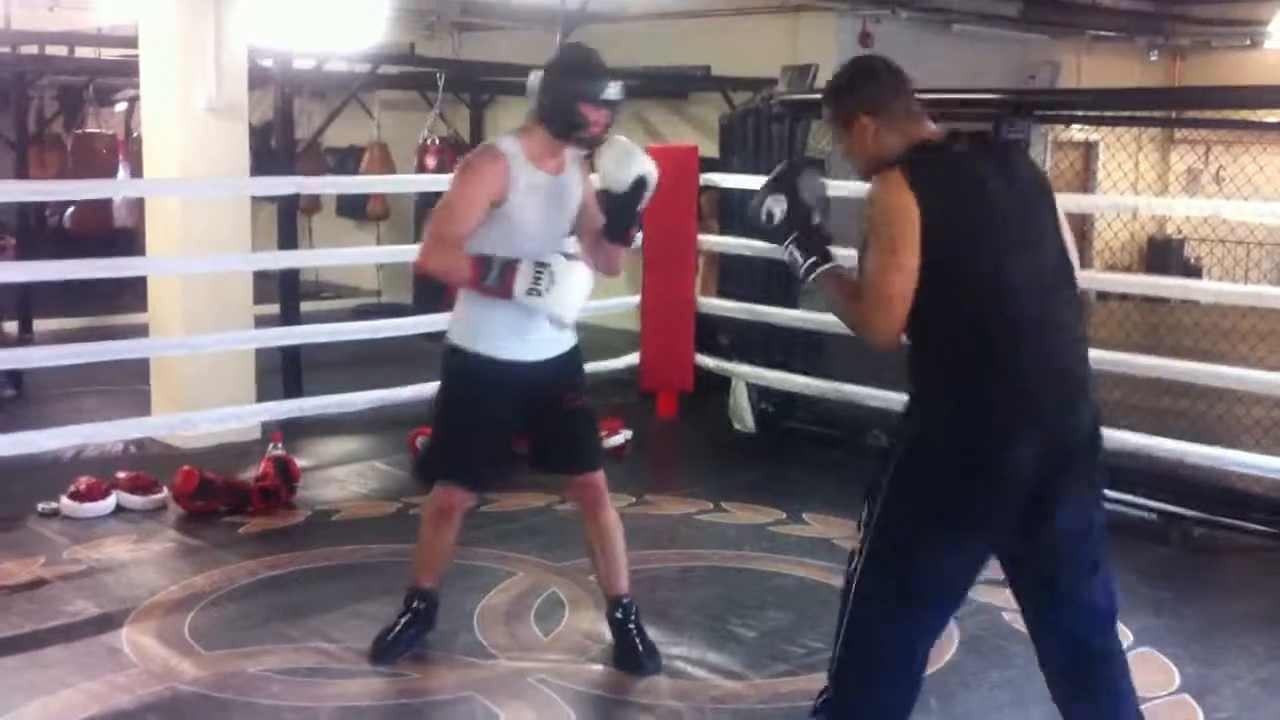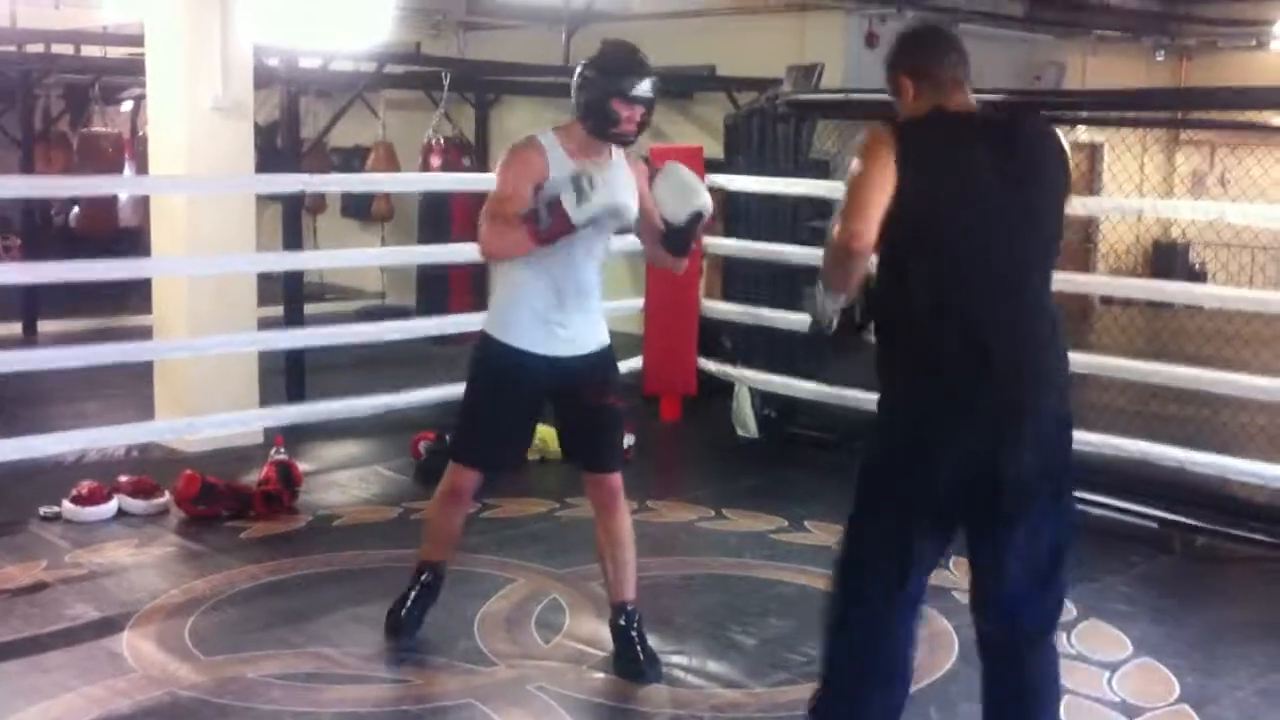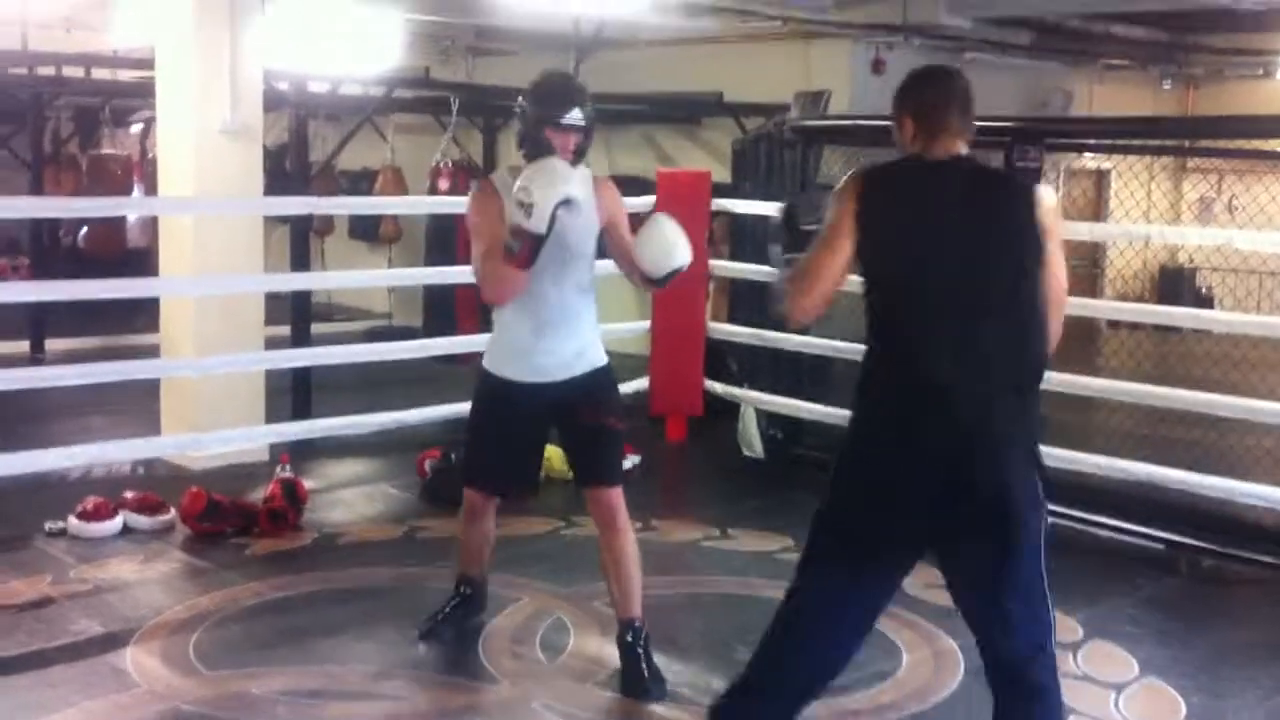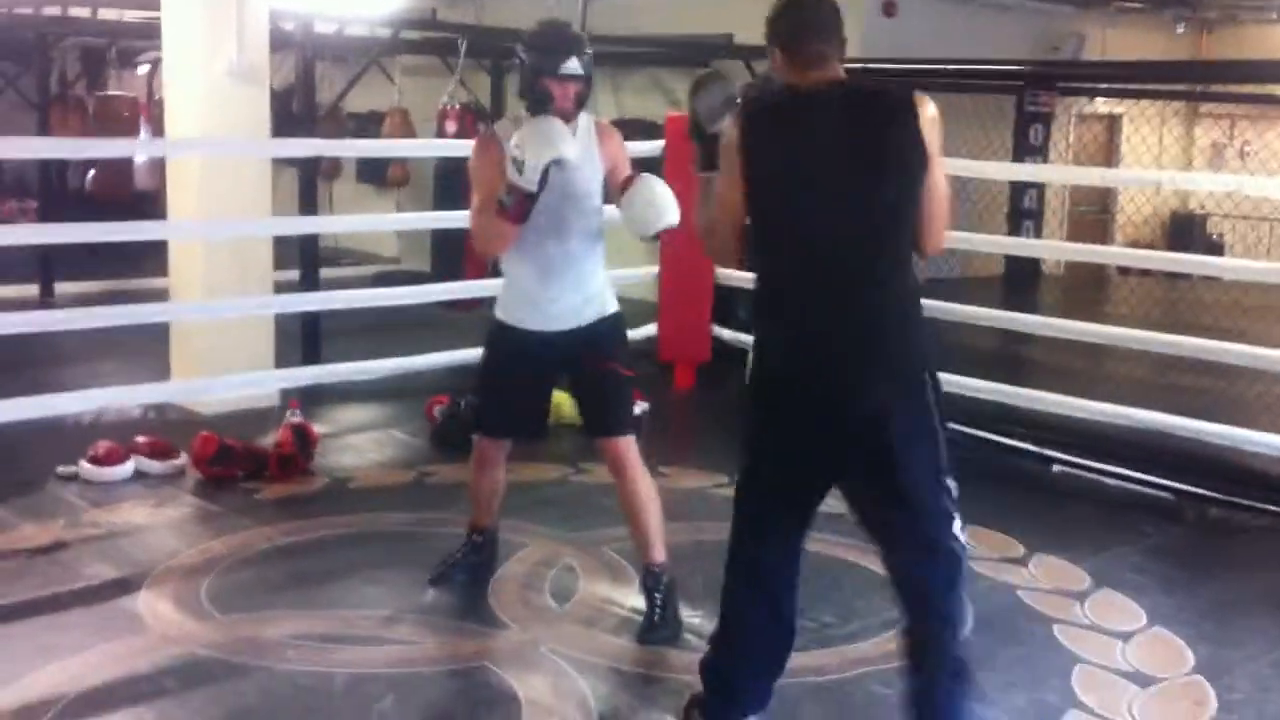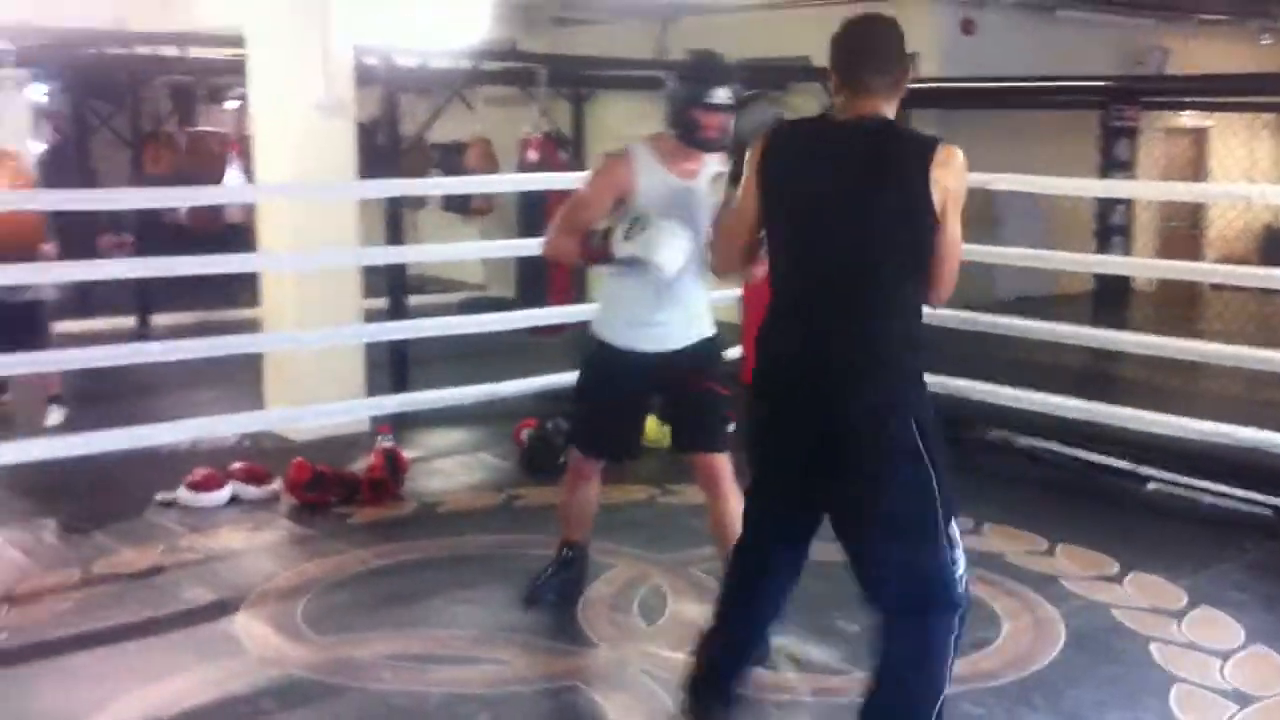
dt=0.3s
person 1, frame 1
left shoulder: (900, 185)
right shoulder: (1013, 160)
left elbow: (884, 324)
right elbow: (1063, 279)
left wrist: (808, 252)
left hip: (967, 426)
right hip: (1066, 417)
left knee: (889, 601)
right knee: (1078, 610)
person 1, frame 2
left shoulder: (893, 143)
right shoulder: (1044, 143)
left elbow: (854, 238)
left wrist: (832, 291)
left hip: (928, 405)
right hip: (1033, 400)
left knee: (875, 590)
right knee: (1020, 607)
person 1, frame 3
left shoulder: (867, 192)
right shoulder: (1031, 203)
left elbow: (800, 308)
right elbow: (1046, 336)
left wrist: (805, 256)
left hip: (893, 438)
right hip: (998, 444)
left knee: (823, 604)
right knee: (1019, 638)
person 1, frame 4
left shoulder: (749, 126)
right shoulder: (912, 113)
left elbow: (719, 245)
right elbow: (931, 239)
left hip: (790, 371)
right hip: (889, 366)
left knee: (764, 547)
right knee: (928, 553)
person 1, frame 5
left shoulder: (778, 146)
right shoulder: (937, 164)
left elbow: (725, 257)
right elbow: (938, 288)
left hip: (784, 394)
right hip: (877, 403)
left knee: (764, 551)
right knee: (926, 593)
person 2, frame 1
left shoulder: (581, 169)
right shoulder: (493, 166)
left elbow: (609, 262)
right elbow: (435, 255)
left wrist: (628, 207)
right wrist: (516, 278)
left hip: (554, 354)
right hip: (482, 357)
left knee: (592, 487)
right knee: (451, 494)
left ankle: (623, 617)
right ankle: (420, 607)
person 2, frame 2
left shoulder: (631, 169)
right shoulder: (532, 155)
left elbow: (666, 262)
right elbow: (494, 242)
left wrist: (684, 228)
right wrist: (568, 213)
left hip: (587, 351)
right hip: (512, 346)
left knee: (609, 487)
right knee: (463, 476)
left ankle: (627, 624)
right ankle: (426, 580)
person 2, frame 3
left shoulder: (599, 191)
right shoulder: (492, 195)
left elbow: (636, 268)
right elbow: (496, 290)
right wrist: (532, 223)
left hip: (584, 371)
right hip: (510, 376)
left knee: (609, 504)
right knee: (478, 498)
left ankle: (634, 639)
right ankle: (469, 592)
person 2, frame 4
left shoulder: (602, 137)
right shoulder: (495, 145)
left elbow: (633, 204)
right elbow: (487, 242)
left wrist: (654, 215)
right wrist: (525, 183)
left hip: (592, 319)
right hip: (520, 325)
left knee: (621, 452)
right knee: (488, 446)
left ankle: (659, 585)
right ankle: (480, 546)
person 2, frame 5
left shoulder: (724, 172)
right shoulder: (624, 166)
right elbow: (557, 244)
right wrist: (612, 244)
left hip: (691, 343)
right hip: (619, 343)
left knee: (716, 470)
right knee: (585, 463)
right ankle: (571, 559)
